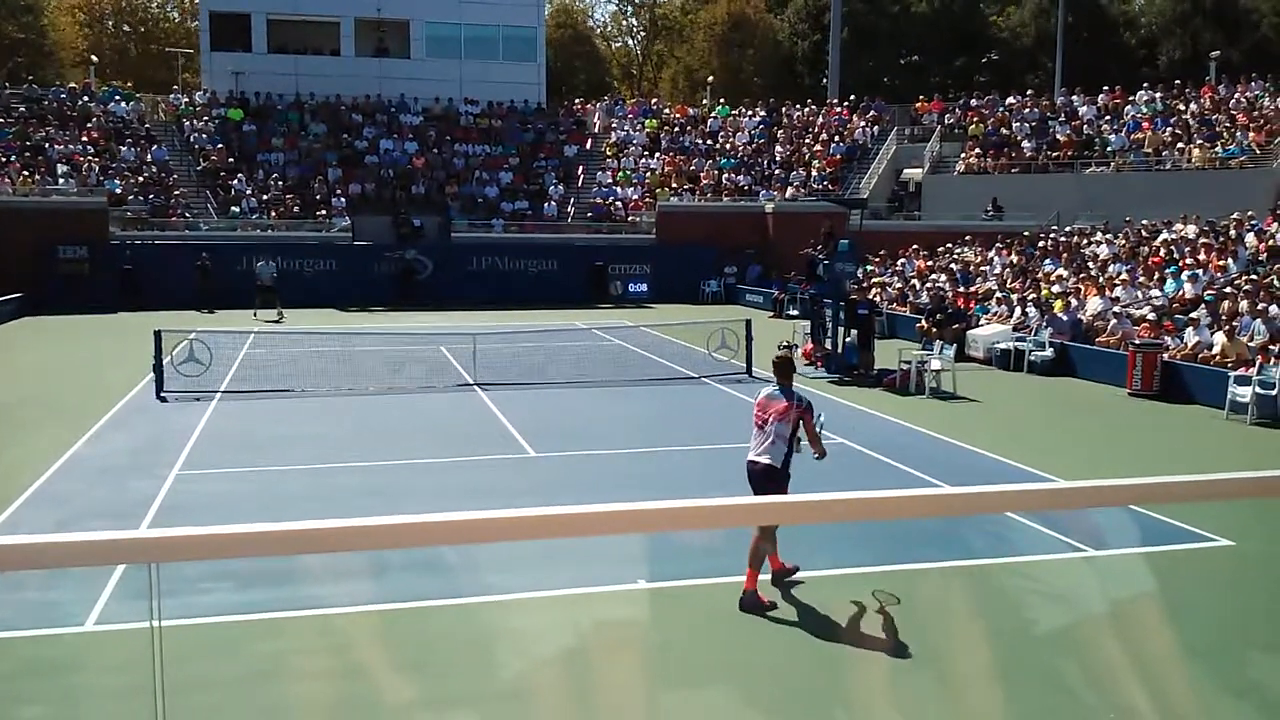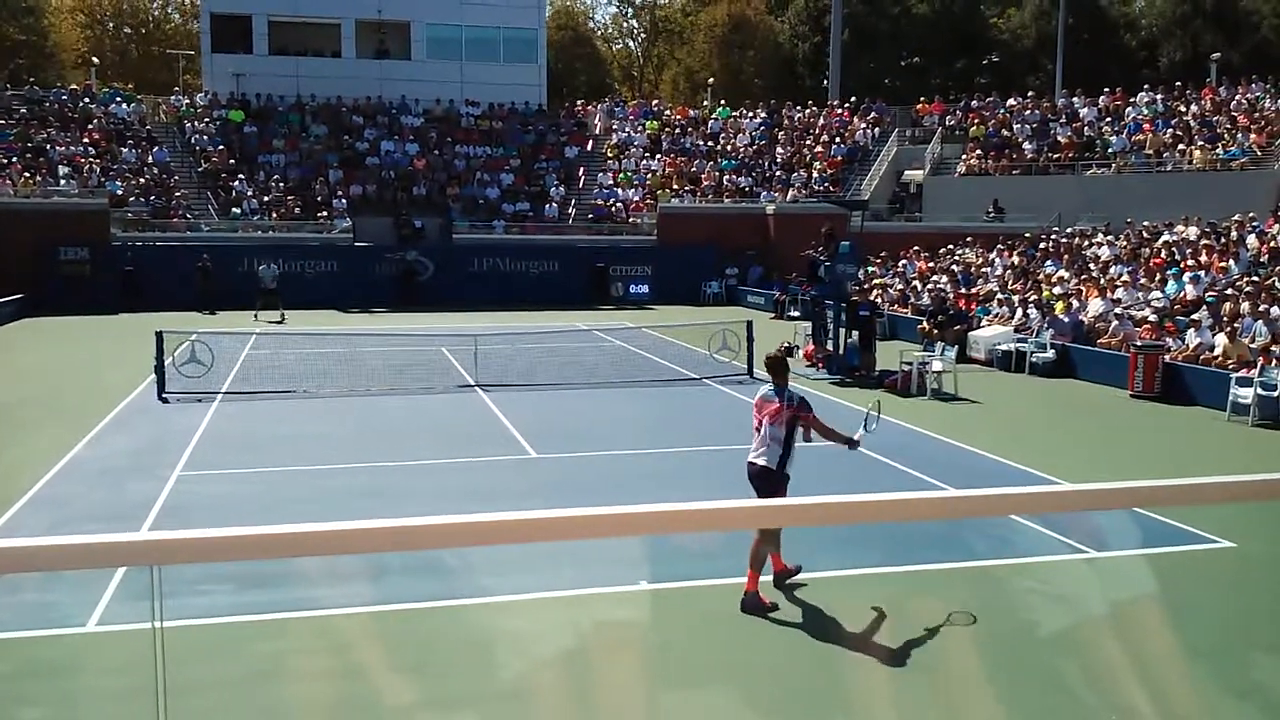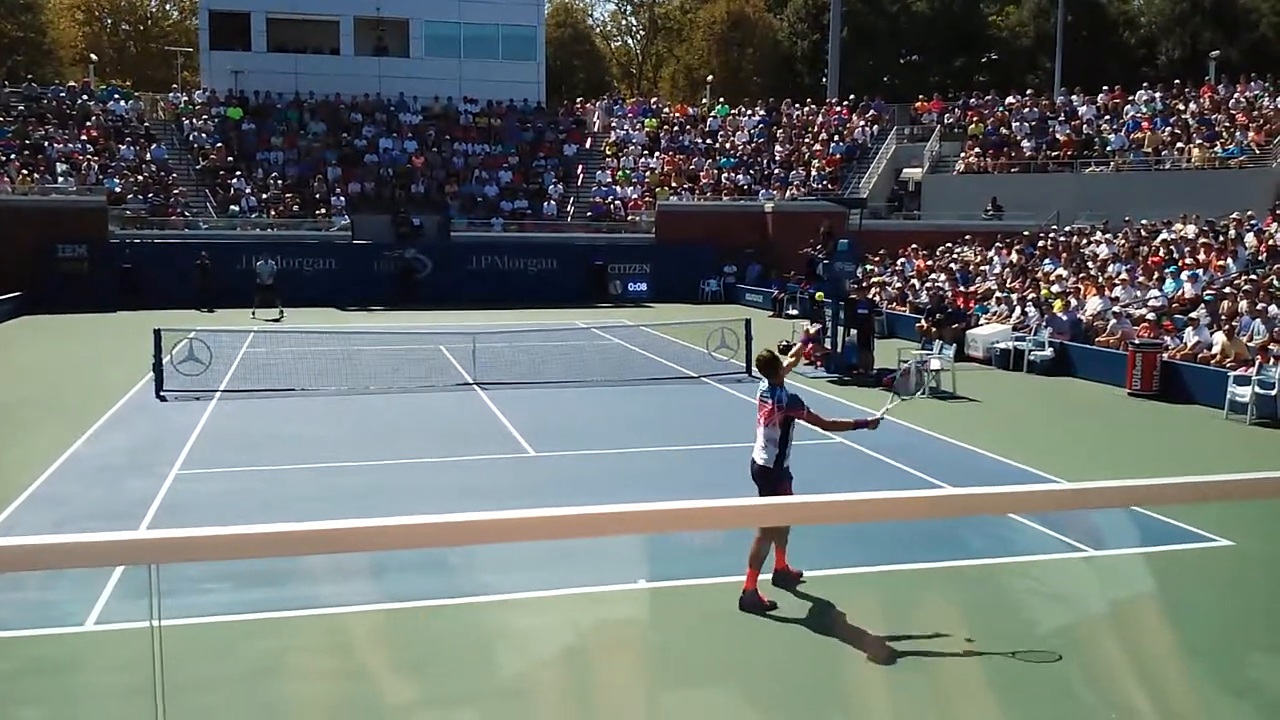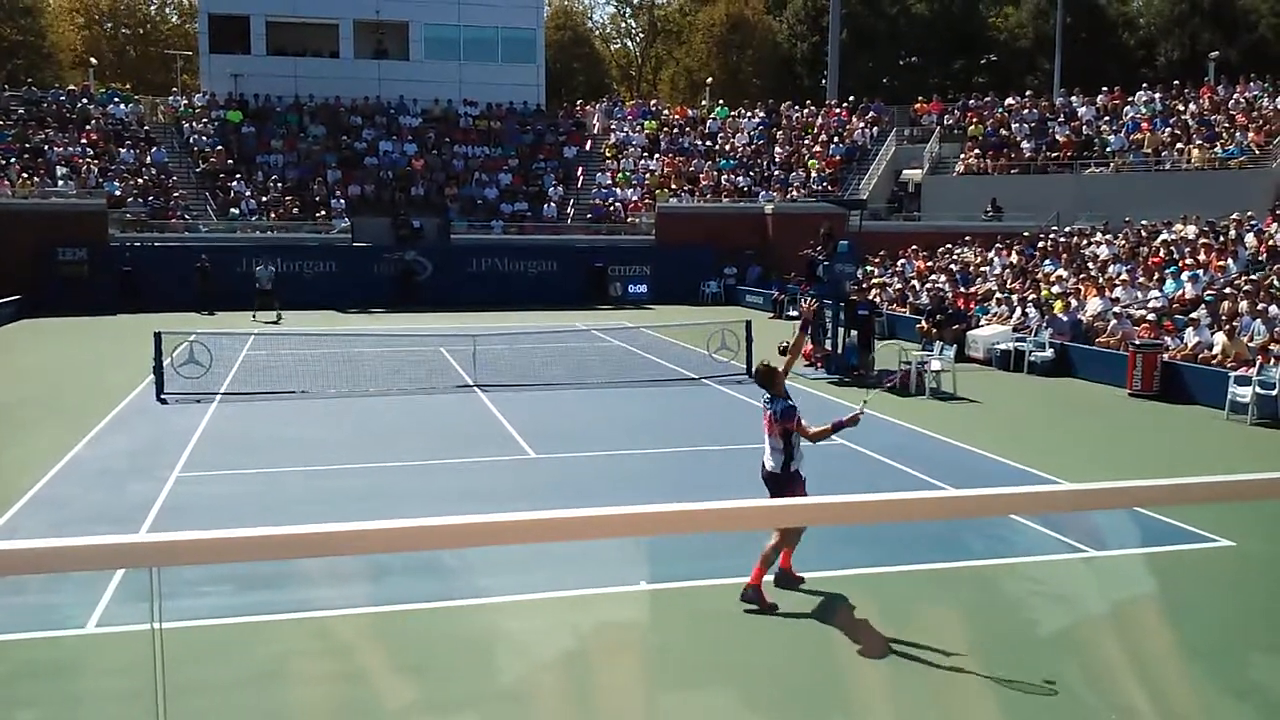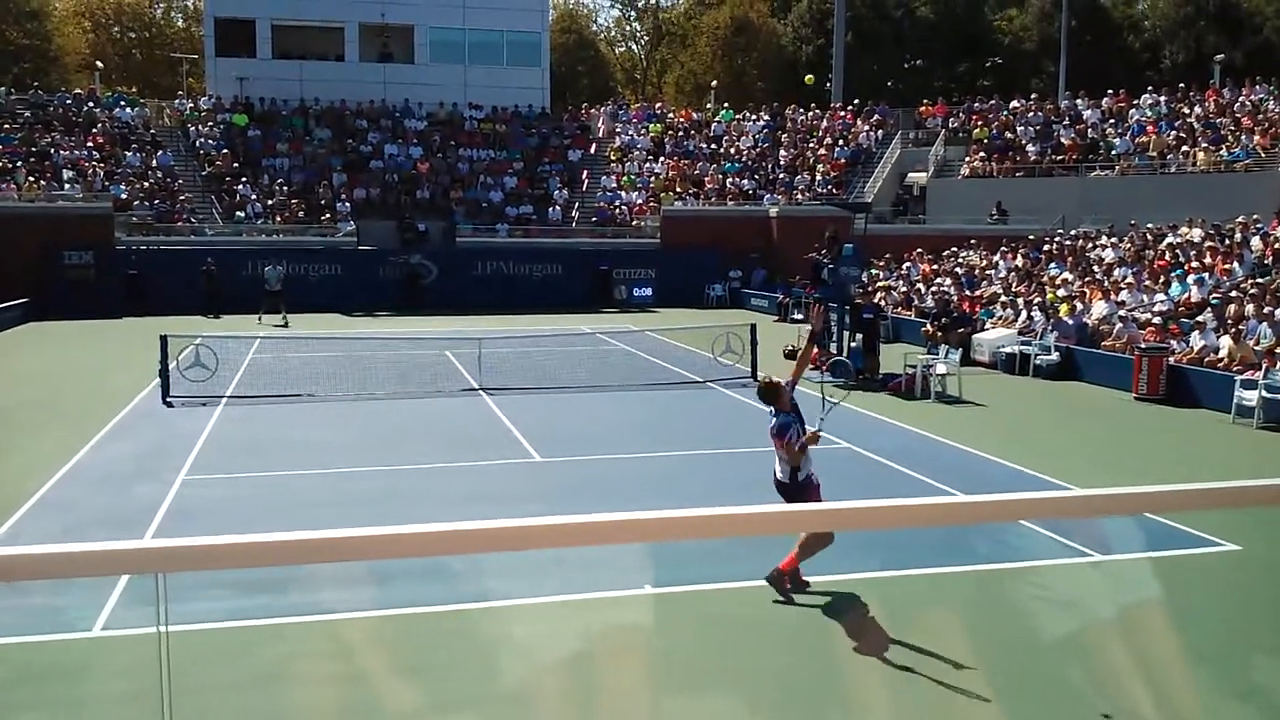
dt=0.2s
person 1, frame 1
left shoulder: (762, 395)
right shoulder: (801, 404)
right elbow: (814, 441)
right wrist: (820, 451)
left hip: (753, 463)
right hip: (773, 469)
left knee: (768, 522)
right knee: (764, 529)
left ankle: (778, 568)
right ankle: (749, 593)
person 1, frame 2
left shoulder: (762, 394)
right shoulder: (795, 402)
right elbow: (824, 432)
right wrist: (850, 441)
left hip: (755, 465)
right hip: (771, 471)
right knee: (765, 530)
left ankle: (780, 569)
right ankle: (751, 594)
person 1, frame 3
left shoulder: (765, 386)
right shoulder: (787, 401)
left elbow: (789, 362)
right elbow: (825, 425)
left wrist: (806, 341)
right wrist: (864, 423)
left hip: (763, 464)
right hip: (772, 470)
right knee: (768, 529)
left ankle: (781, 570)
right ankle: (749, 593)
person 1, frame 4
left shoulder: (771, 394)
right shoulder: (785, 409)
left elbow: (793, 354)
right elbow: (812, 436)
left wrist: (805, 323)
right wrist: (842, 424)
left hip: (779, 470)
right hip: (783, 476)
right knee: (785, 532)
left ankle: (785, 571)
right ankle: (753, 587)
person 1, frame 5
left shoulder: (785, 398)
right shoulder: (782, 425)
left elbow: (802, 362)
right elbow: (794, 461)
left wrist: (815, 332)
right wrist: (805, 444)
left hip: (802, 478)
right hip: (795, 484)
left knee: (813, 527)
right knee: (823, 536)
left ankle: (791, 575)
right ankle: (782, 571)
